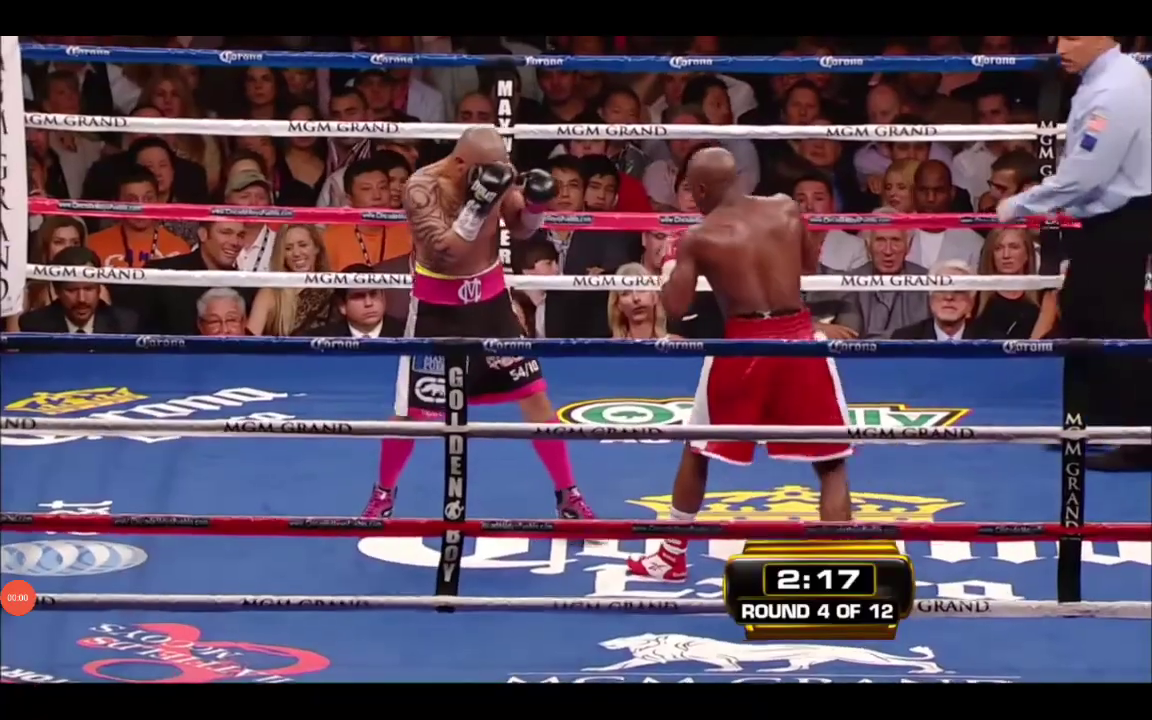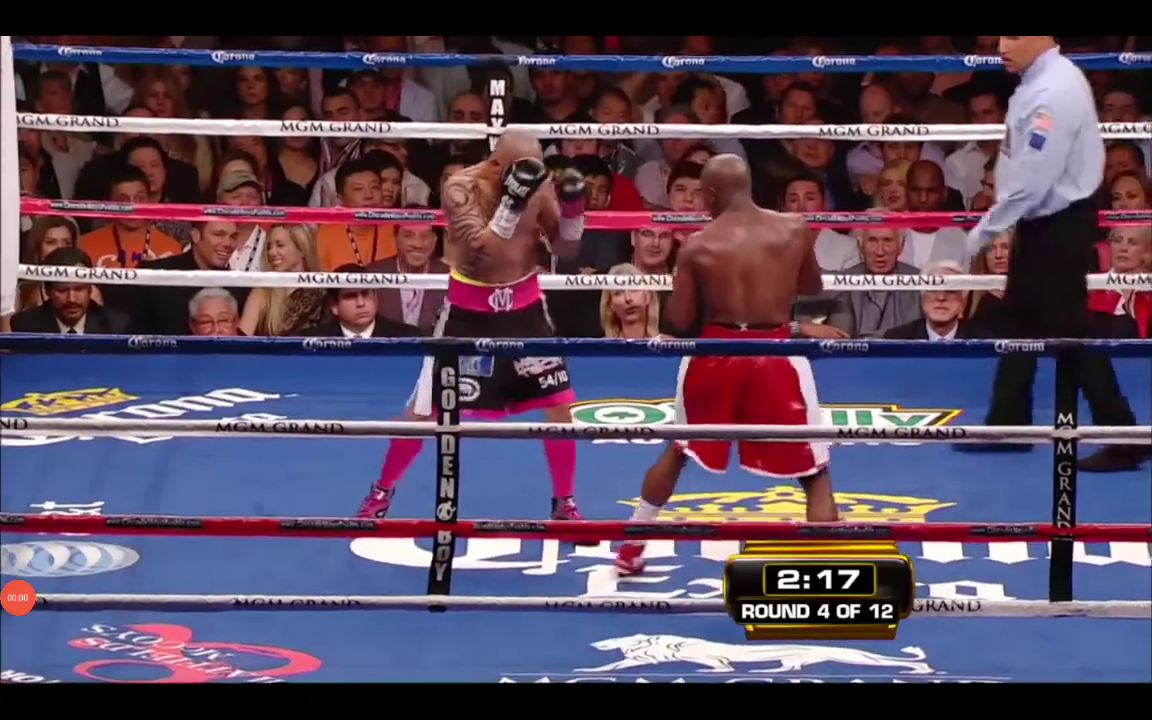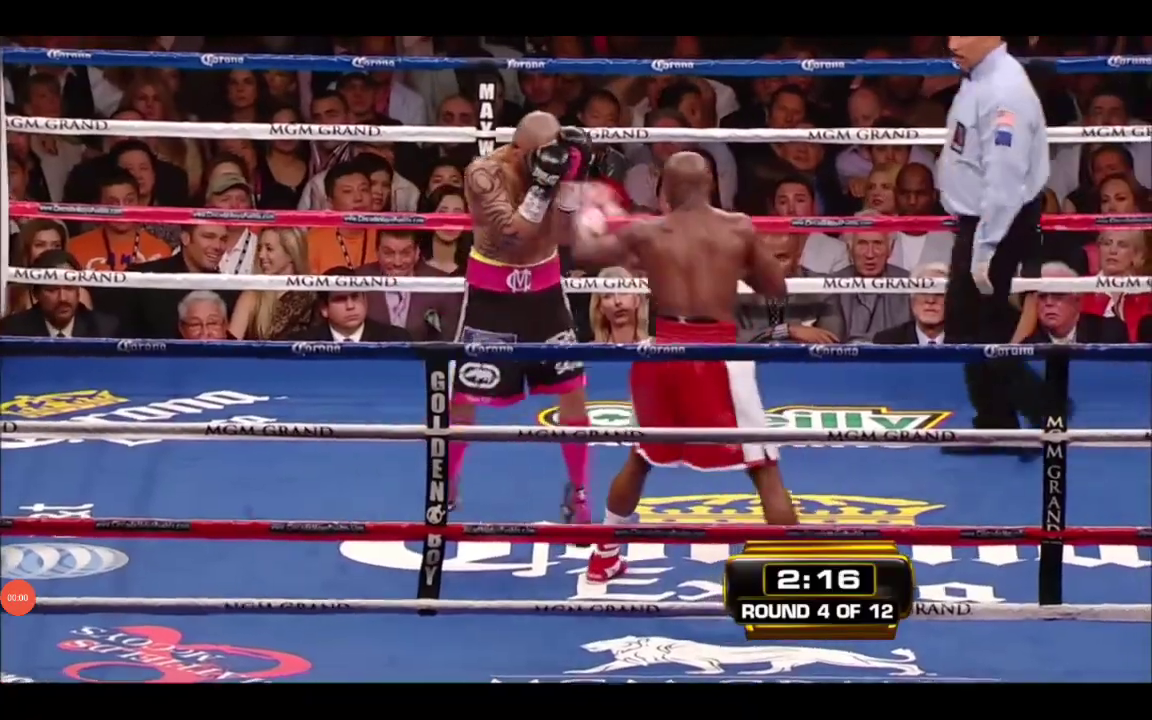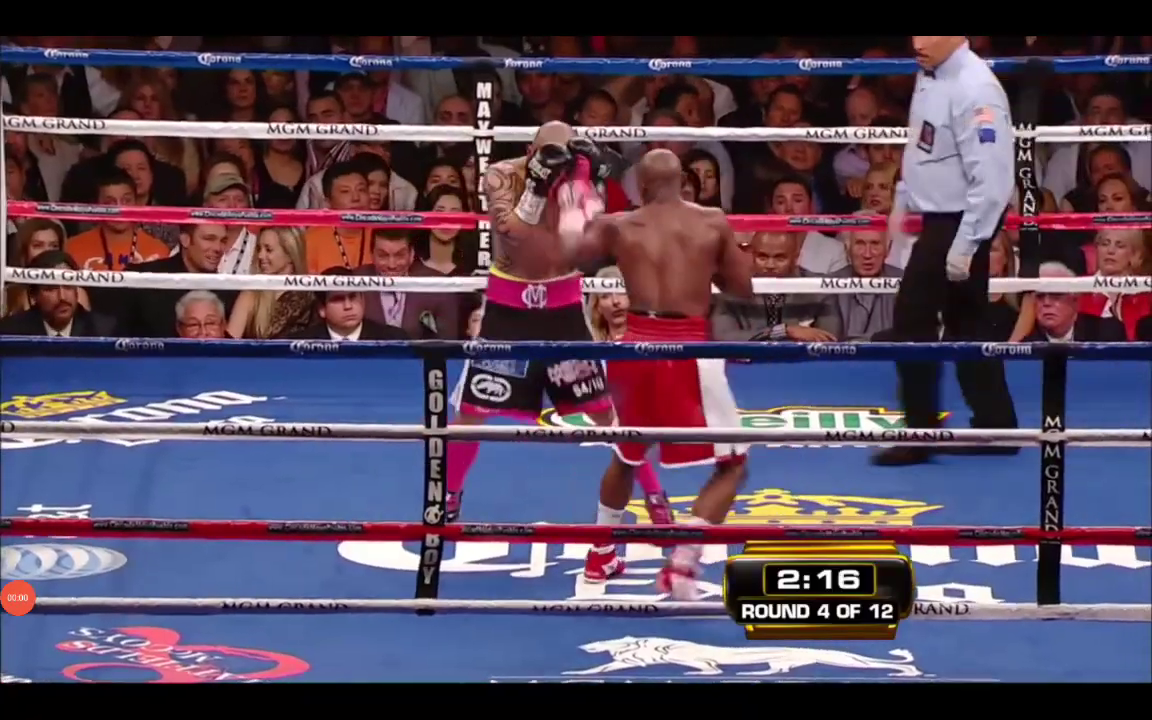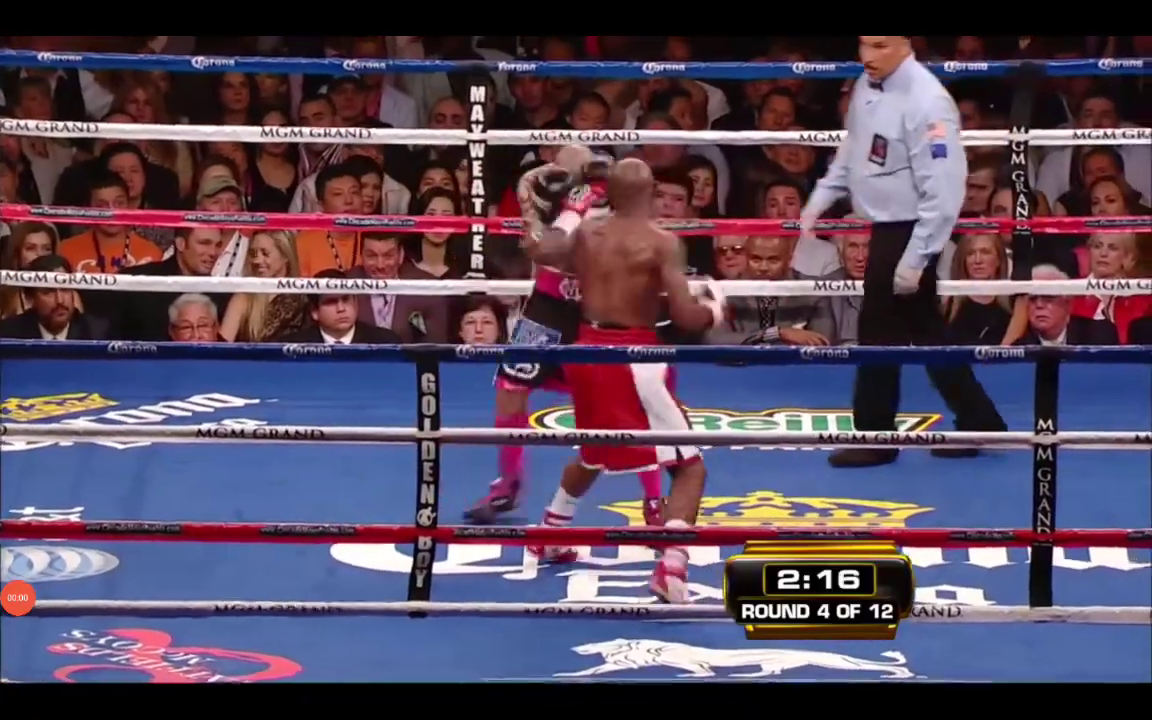
dt=0.2s
person 1, frame 1
left shoulder: (699, 238)
right shoulder: (786, 209)
left elbow: (674, 307)
right elbow: (809, 263)
left wrist: (672, 261)
left hip: (743, 347)
right hip: (798, 340)
left knee: (698, 454)
right knee: (832, 464)
left ankle: (670, 557)
person 1, frame 2
left shoulder: (696, 246)
right shoulder: (793, 229)
left elbow: (677, 320)
right elbow: (812, 286)
left hip: (716, 356)
right hip: (776, 355)
left knee: (677, 450)
right knee: (815, 475)
left ankle: (631, 548)
person 1, frame 3
left shoulder: (648, 232)
right shoulder: (742, 229)
left elbow: (586, 253)
right elbow: (777, 289)
left wrist: (588, 219)
left hip: (662, 349)
right hip: (718, 353)
left knee: (642, 457)
right knee: (766, 467)
left ankle: (604, 556)
person 1, frame 4
left shoulder: (620, 226)
right shoulder: (714, 223)
left elbow: (567, 253)
right elbow: (741, 287)
left wrist: (588, 219)
left hip: (637, 346)
right hip: (687, 349)
left knee: (628, 456)
right knee: (729, 466)
right ankle: (682, 568)
person 1, frame 5
left shoulder: (587, 232)
right shoulder: (661, 242)
left elbow: (543, 254)
right elbow: (687, 317)
right wrist: (715, 308)
right hip: (631, 359)
left knee: (593, 455)
right knee: (690, 469)
right ankle: (672, 569)
person 2, frame 1
left shoulder: (1111, 93)
right shoulder: (1115, 74)
left elbow: (1081, 177)
left wrist: (1019, 204)
right wrist: (1061, 201)
right hip: (1109, 217)
right knee: (1078, 317)
right ankle: (1091, 418)
person 2, frame 2
left shoulder: (1051, 93)
right shoulder: (1042, 79)
left elbow: (1030, 181)
left wrist: (985, 229)
right wrist: (999, 223)
left hip: (1056, 226)
right hip: (1044, 222)
left knee: (1069, 331)
right knee: (1019, 323)
right ankle: (1008, 422)
person 2, frame 3
left shoulder: (1003, 91)
right shoulder: (978, 78)
left elbow: (1005, 180)
left wrist: (985, 249)
left hip: (995, 227)
right hip: (978, 222)
left knee: (970, 327)
right knee: (980, 325)
left ankle: (1045, 414)
right ankle: (996, 426)
person 2, frame 4
left shoulder: (974, 89)
right shoulder: (930, 76)
left elbow: (991, 177)
left wrist: (965, 243)
right wrist: (903, 198)
left hip: (958, 224)
right hip: (940, 218)
left knee: (912, 322)
right knee: (965, 325)
left ankle: (920, 434)
right ankle: (995, 427)
person 2, frame 5
left shoulder: (926, 101)
right shoulder: (866, 85)
left elbow: (943, 190)
left wrist: (916, 258)
right wrist: (821, 198)
left hip: (912, 232)
right hip: (884, 228)
left knee: (883, 331)
right knee: (925, 330)
left ankle: (876, 438)
right ankle: (978, 419)
person 3, frame 1
left shoulder: (502, 183)
right shoulder: (422, 187)
left elbow: (519, 230)
right elbow: (445, 253)
left wrist: (536, 207)
right wrist: (477, 203)
left hip: (490, 297)
right hip: (439, 304)
left knee: (535, 397)
right knee: (414, 410)
left ankle: (568, 497)
right ankle: (384, 493)
person 3, frame 2
left shoulder: (541, 185)
right shoulder: (461, 188)
left elbow: (565, 248)
right elbow: (483, 254)
left wrist: (573, 207)
right wrist: (514, 199)
left hip: (524, 306)
right hip: (470, 308)
left knee: (557, 405)
right knee: (428, 411)
left ankle: (564, 504)
right ankle: (381, 493)
person 3, frame 3
left shoulder: (561, 166)
right shoulder: (485, 171)
left elbow: (573, 233)
right elbow: (509, 236)
left wrist: (575, 177)
right wrist: (539, 185)
left hip: (544, 288)
right hip: (490, 291)
left knee: (573, 394)
right knee: (464, 399)
left ankle: (577, 494)
right ankle: (446, 491)
person 3, frame 4
left shoulder: (583, 182)
right shoulder: (503, 176)
right elbow: (515, 237)
left wrist: (585, 183)
right wrist: (536, 185)
left hip: (562, 305)
right hip: (508, 305)
left knee: (605, 412)
right knee: (474, 412)
left ankle: (655, 499)
right ankle: (449, 501)
person 3, frame 5
right shoulder: (534, 184)
left wrist: (597, 199)
right wrist: (548, 210)
right hip: (552, 293)
right knee: (510, 392)
left ankle: (655, 504)
right ankle: (508, 482)
